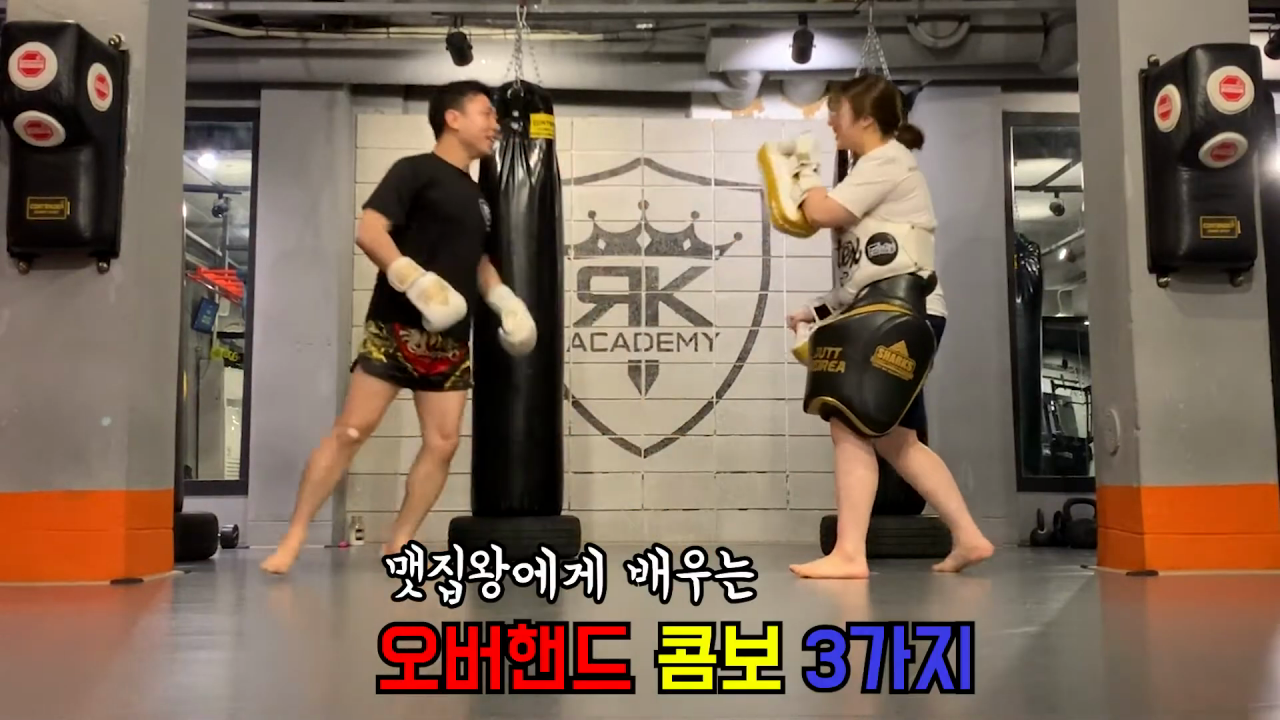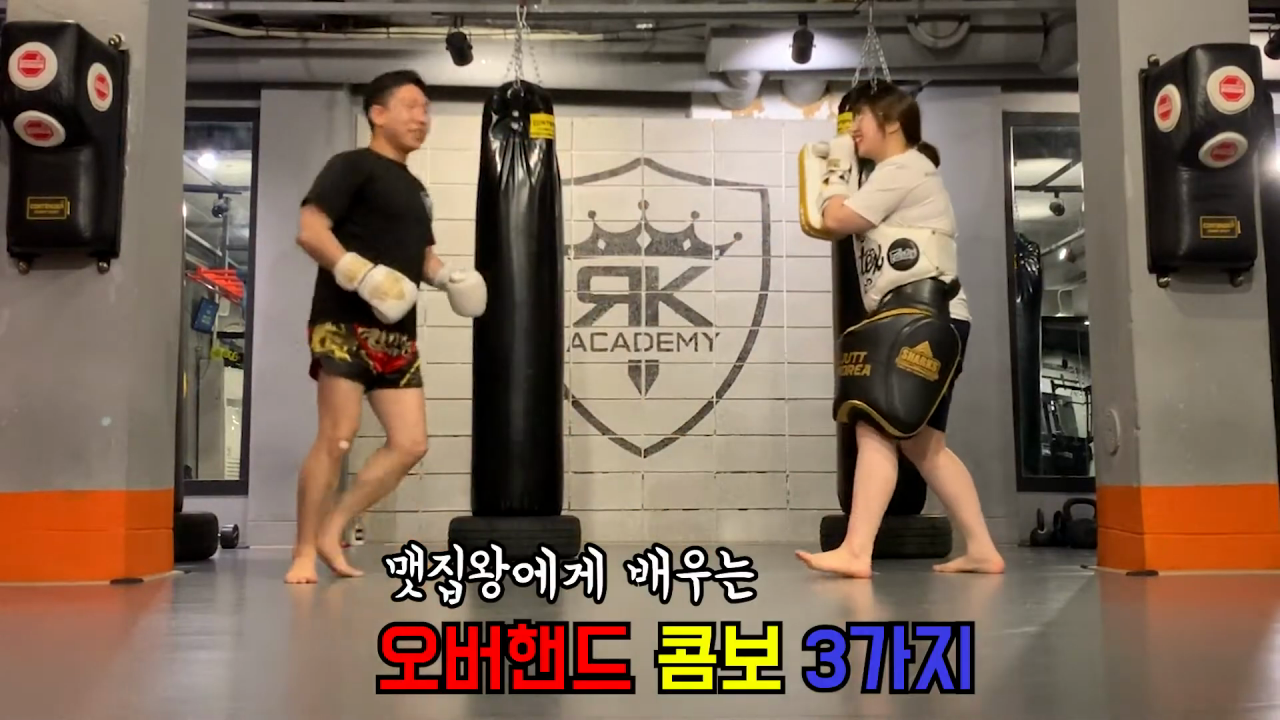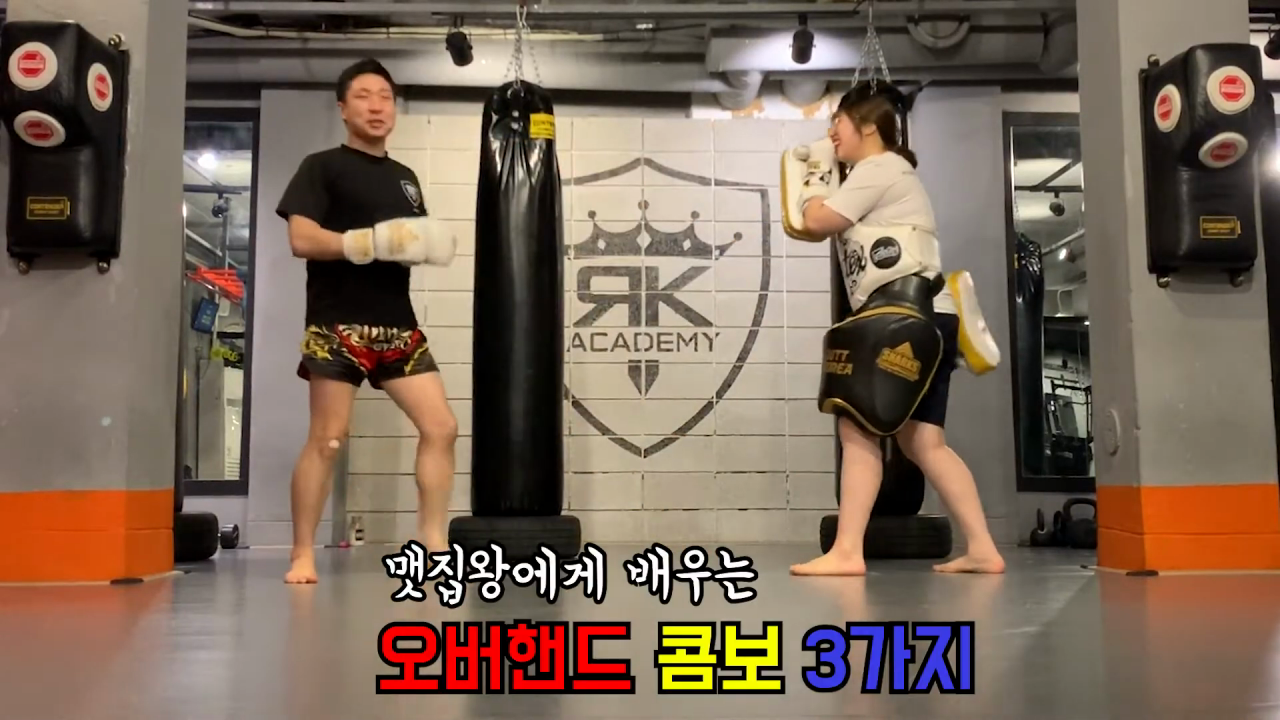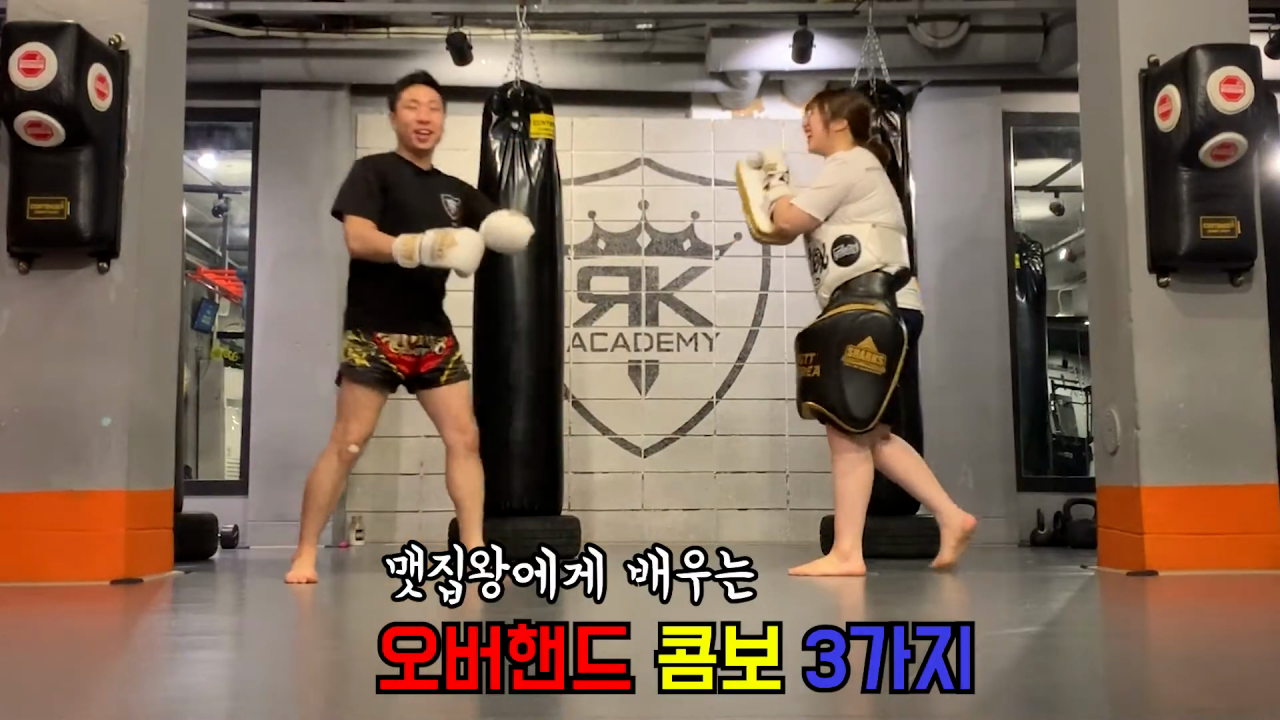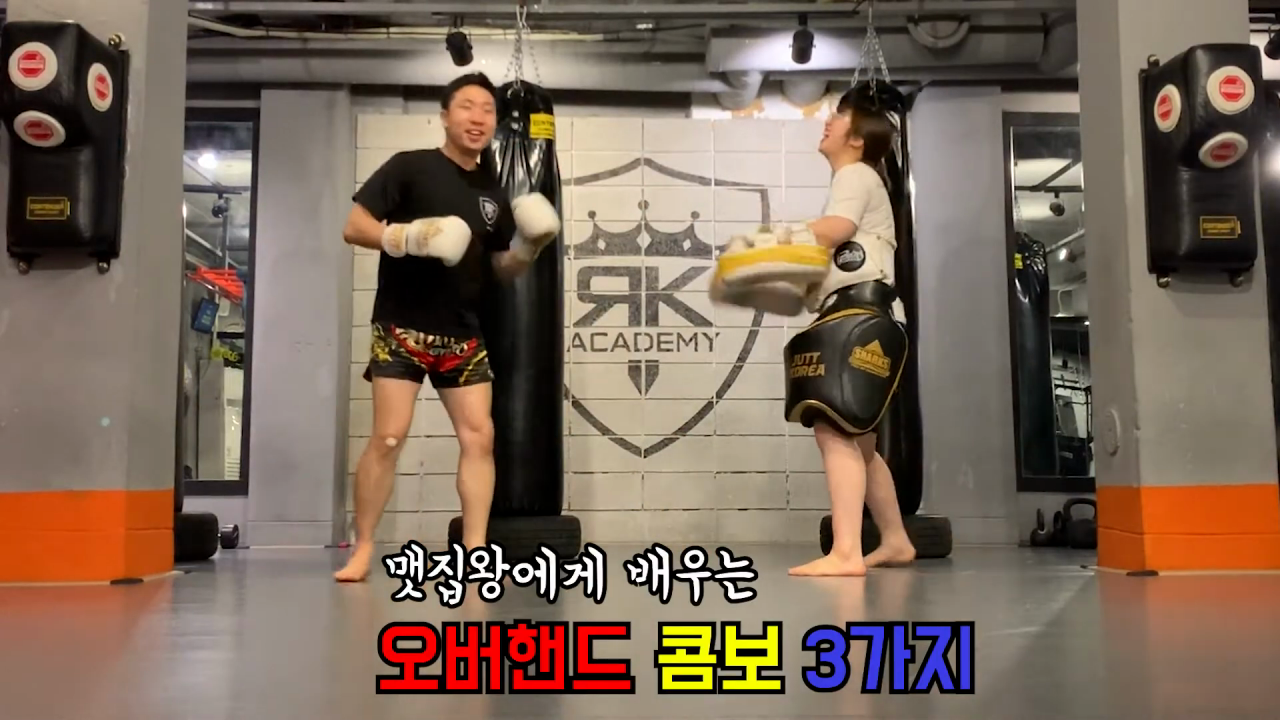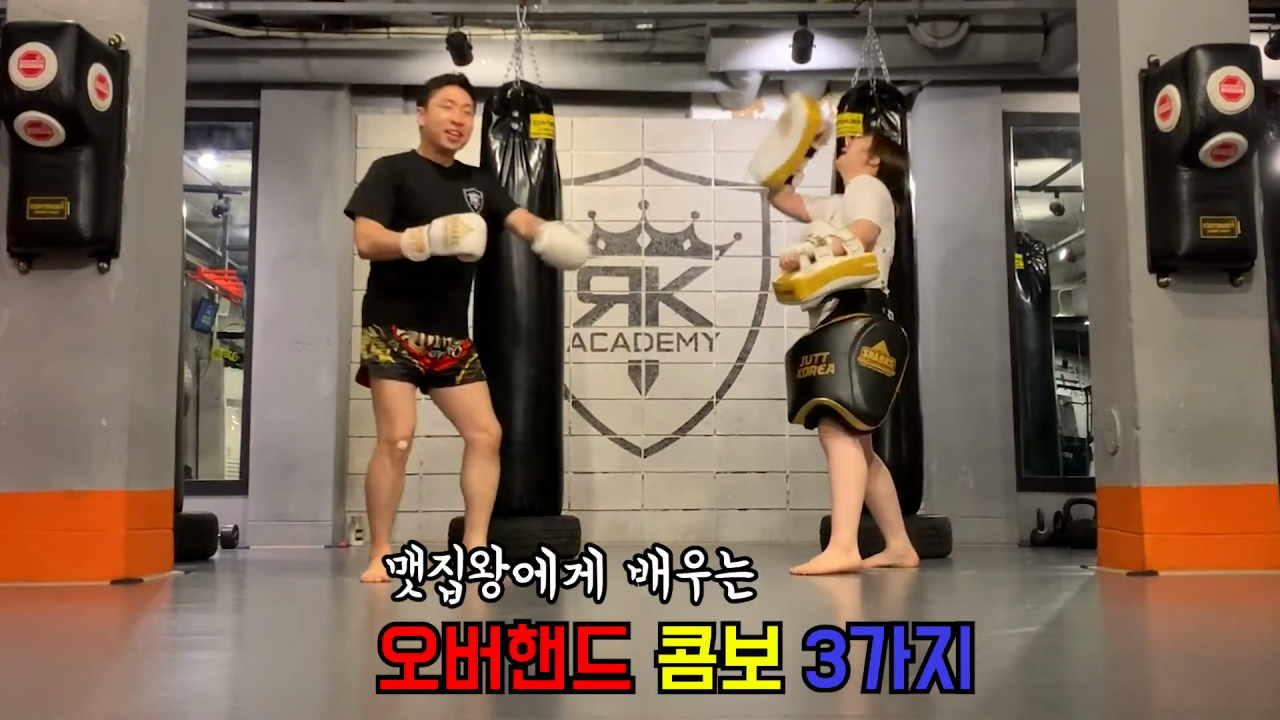
dt=0.3s
person 1, frame 1
left shoulder: (477, 195)
right shoulder: (415, 172)
right elbow: (369, 232)
left wrist: (505, 300)
right wrist: (415, 280)
left hip: (451, 337)
right hip: (397, 328)
left knee: (442, 445)
right knee: (351, 431)
left ankle: (400, 545)
right ankle: (294, 538)
person 1, frame 2
left shoulder: (414, 186)
right shoulder: (350, 167)
right elbow: (309, 231)
left wrist: (451, 279)
right wrist: (362, 275)
left hip: (397, 336)
right hip: (344, 326)
left knee: (408, 445)
right knee: (336, 439)
left ankle: (332, 527)
right ankle: (304, 552)
person 1, frame 3
left shoulder: (405, 177)
right shoulder: (322, 167)
left elbow: (410, 245)
right elbow: (302, 240)
left wrist: (431, 245)
right wrist: (376, 241)
left hip: (399, 329)
right hip: (336, 326)
left knee: (441, 428)
right knee: (327, 440)
left ankle: (433, 540)
right ankle: (303, 553)
person 1, frame 4
left shoulder: (455, 190)
right shoulder: (373, 171)
left elbow: (510, 235)
right elbow: (358, 238)
left wrist: (514, 232)
right wrist: (425, 248)
left hip: (433, 335)
right hip: (375, 332)
left knee: (464, 438)
right knee: (348, 443)
left ankle: (474, 552)
right ankle: (305, 553)
person 1, frame 5
left shoulder: (493, 194)
right shoulder: (410, 167)
left elbow: (506, 268)
right elbow: (354, 226)
left wrist: (531, 241)
right wrist: (409, 235)
left hip: (461, 335)
right hip: (400, 328)
left knee: (479, 438)
right knee: (388, 436)
left ankle: (475, 553)
right ankle: (363, 549)
person 1, frame 6
left shoulder: (479, 183)
right shoulder: (393, 171)
left elbow: (521, 222)
right elbow: (366, 240)
left wrist: (551, 236)
right wrist: (432, 236)
left hip: (451, 334)
right hip: (394, 329)
left knee: (484, 435)
right knee: (395, 439)
left ankle: (474, 553)
right ankle: (379, 555)
person 2, frame 1
left shoulder: (884, 162)
right shoulder: (884, 163)
left elbow: (822, 213)
right elbow: (866, 260)
left wrist: (803, 171)
right wrist: (821, 308)
left knee: (851, 428)
right knee: (896, 438)
left ankle: (849, 554)
right ankle: (969, 538)
person 2, frame 2
left shoulder: (901, 169)
right shoulder: (907, 174)
left elbow: (837, 220)
left wrist: (837, 170)
left knee: (876, 428)
right knee: (921, 443)
left ankle: (856, 550)
right ankle: (981, 549)
person 2, frame 3
left shoulder: (879, 169)
right shoulder: (889, 175)
left elbow: (816, 220)
left wrist: (816, 173)
left knee: (857, 426)
right knee: (922, 440)
left ankle: (846, 550)
right ankle: (982, 548)
person 2, frame 4
left shoulder: (848, 166)
right shoulder: (860, 171)
left elbow: (788, 223)
left wrist: (772, 184)
right wrist: (827, 329)
left hip: (872, 312)
right hip: (878, 313)
left knee: (846, 430)
right knee: (870, 433)
left ankle: (846, 553)
right ankle: (951, 518)
person 2, frame 5
left shoulder: (857, 176)
right shoulder: (854, 183)
left elbow: (831, 232)
right elbow: (825, 266)
left knee: (836, 432)
right knee: (852, 437)
left ankle: (846, 553)
right ankle: (896, 540)
person 2, frame 6
left shoulder: (868, 188)
right shoulder: (839, 204)
left elbow: (861, 236)
right elbow: (783, 199)
left knee: (837, 431)
right knee: (853, 440)
left ankle: (842, 546)
right ankle: (899, 546)
